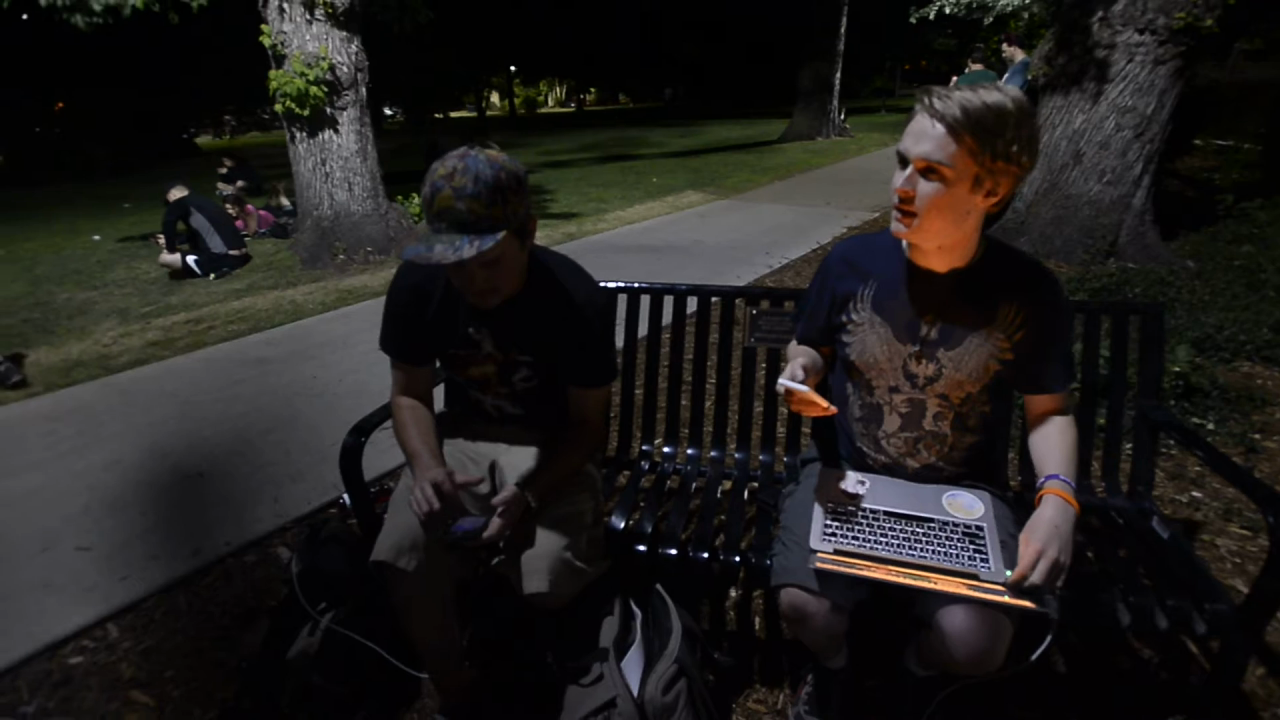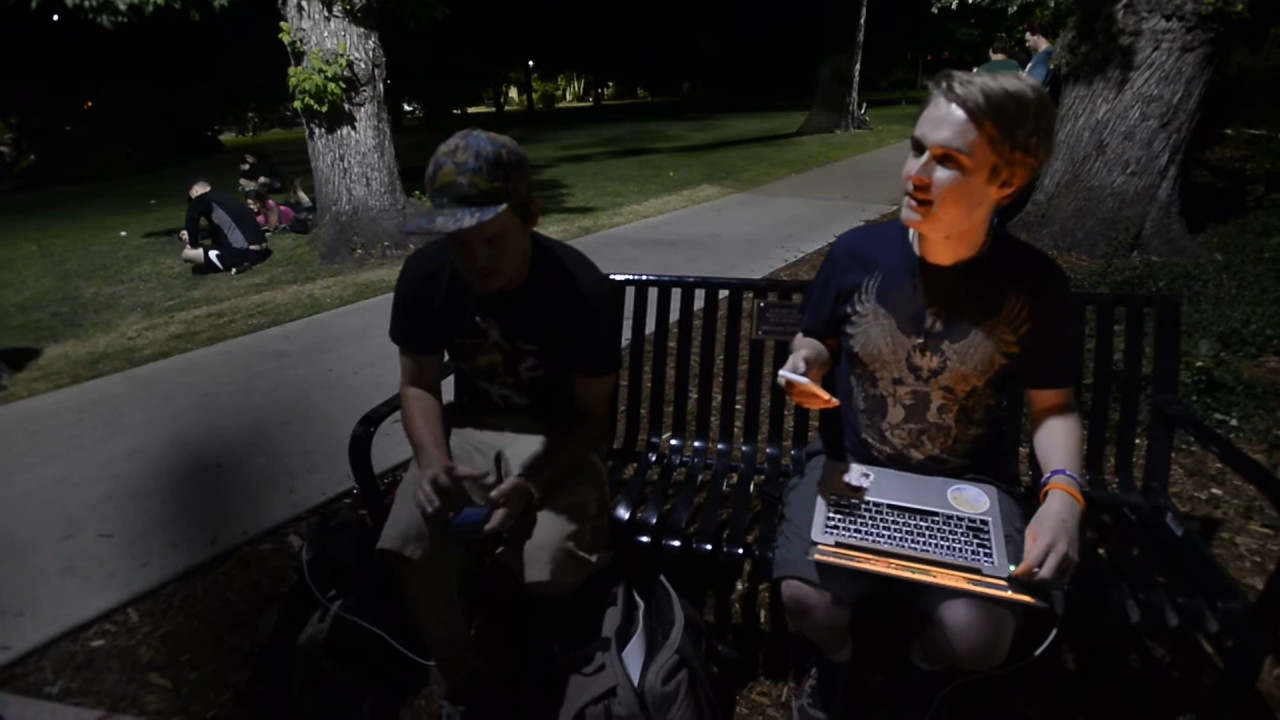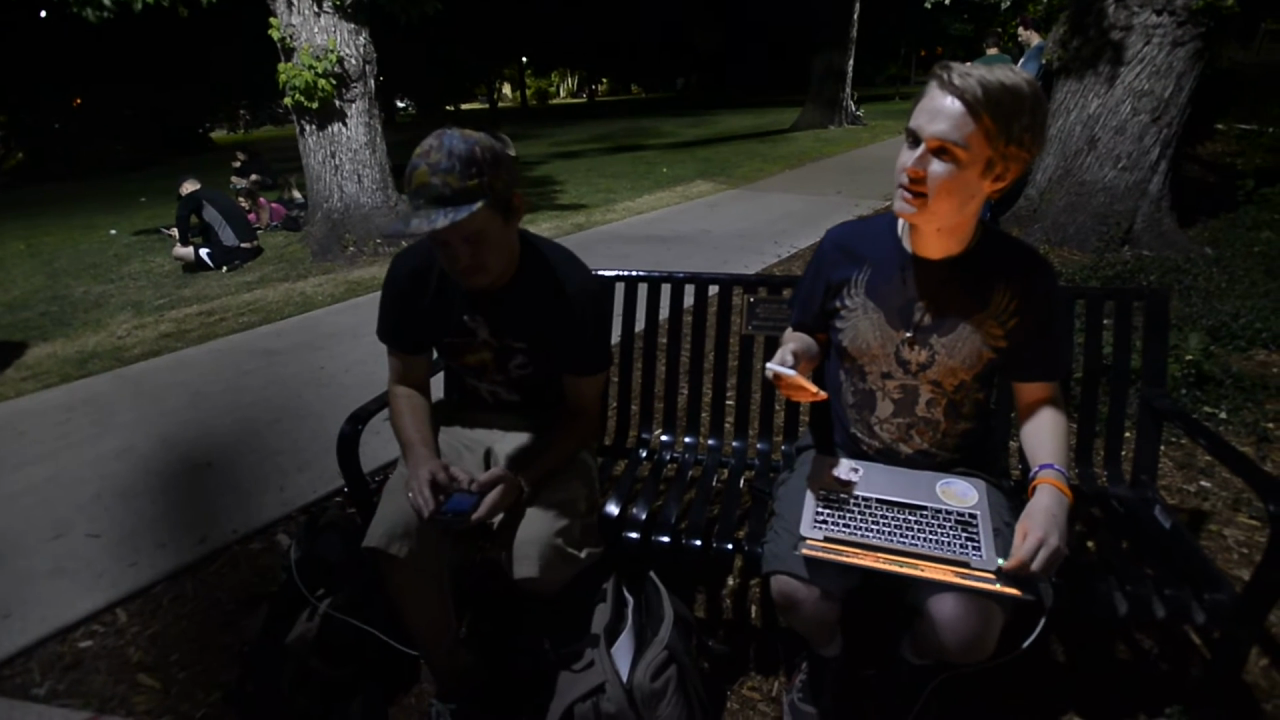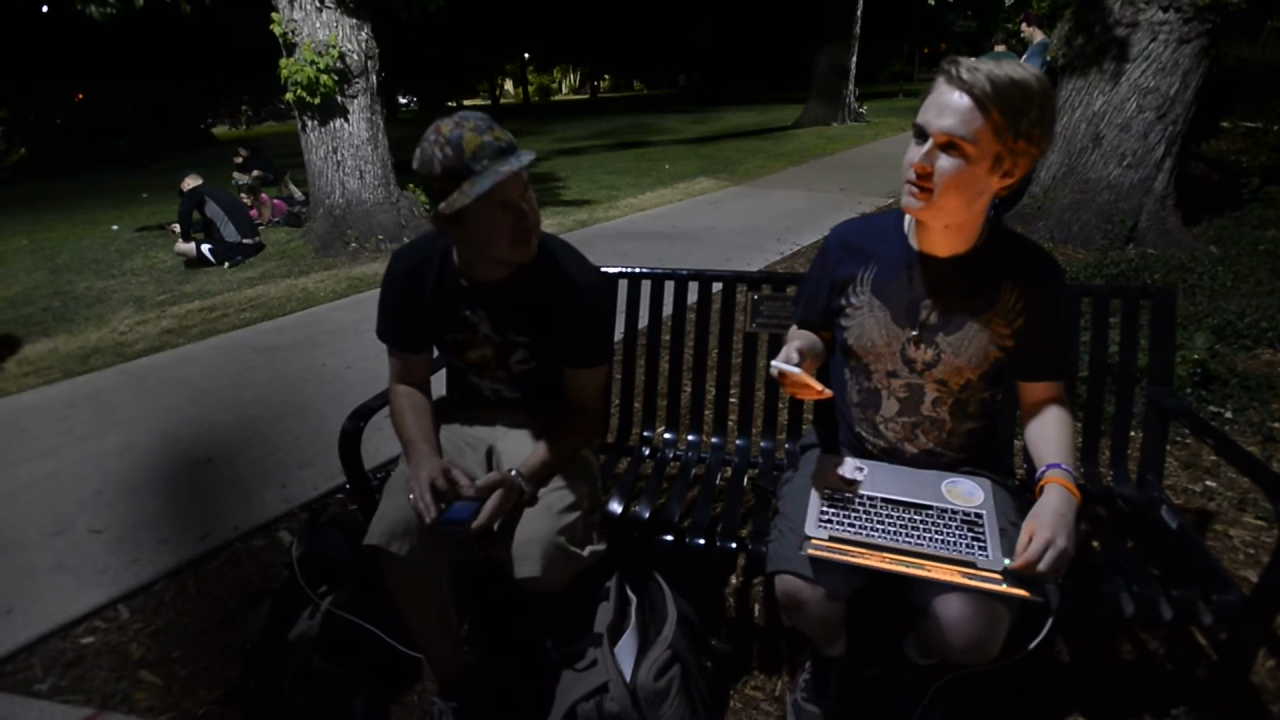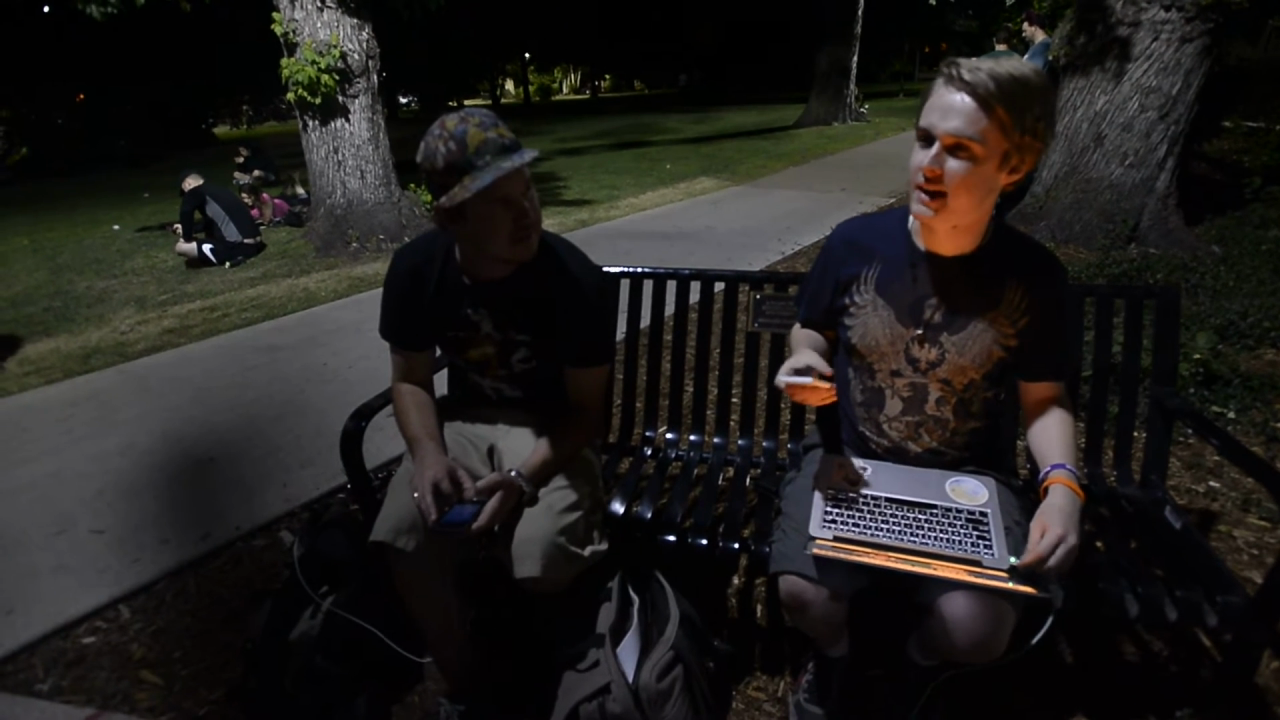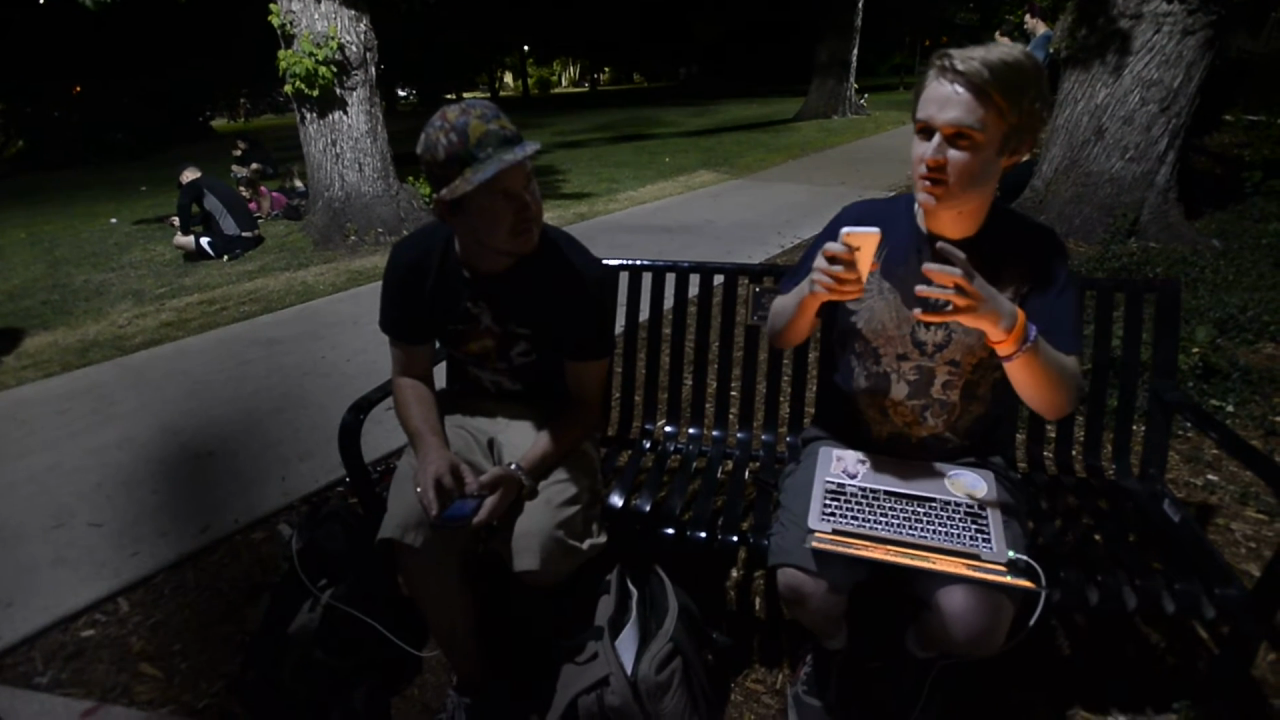
dt=0.7s
person 1, frame 1
left shoulder: (1028, 291)
right shoulder: (852, 262)
left elbow: (1048, 410)
right elbow: (812, 350)
left wrist: (1058, 498)
right wrist: (801, 371)
left hip: (962, 493)
right hip: (847, 475)
left knee: (973, 643)
right knee: (805, 608)
right ankle: (832, 666)
person 1, frame 2
left shoulder: (1034, 283)
right shoulder: (857, 253)
left elbow: (1053, 405)
right elbow: (817, 341)
left wrist: (1064, 493)
right wrist: (807, 364)
left hip: (969, 486)
right hip: (852, 468)
left knee: (977, 636)
right knee: (807, 599)
right ankle: (836, 660)
person 1, frame 3
left shoulder: (1022, 276)
right shoulder: (846, 247)
left elbow: (1037, 399)
right elbow: (807, 336)
left wrist: (1051, 485)
right wrist: (795, 358)
left hip: (957, 480)
right hip: (841, 462)
left knee: (966, 630)
right knee: (796, 594)
left ankle: (911, 667)
right ankle: (828, 654)
person 1, frame 4
left shoulder: (1029, 275)
right shoulder: (852, 244)
left elbow: (1042, 399)
right elbow: (812, 334)
left wrist: (1058, 486)
right wrist: (799, 356)
left hip: (962, 479)
right hip: (845, 460)
left knee: (969, 631)
right knee: (800, 594)
right ankle: (830, 657)
person 1, frame 5
left shoulder: (1033, 274)
right shoulder: (856, 243)
left elbow: (1043, 400)
right elbow: (811, 334)
left wrist: (1062, 485)
right wrist: (804, 360)
left hip: (966, 477)
right hip: (848, 459)
left knee: (976, 631)
right knee: (804, 596)
right ankle: (835, 656)
person 1, frame 6
left shoulder: (1035, 252)
right shoulder: (864, 224)
left elbow: (1059, 401)
right elbow: (779, 337)
left wrist: (1002, 322)
right wrist: (811, 294)
left hip: (962, 465)
right hip: (846, 447)
left knee: (975, 623)
right knee: (803, 587)
left ankle: (911, 658)
right ankle: (831, 648)
person 2, frame 1
left shoulder: (576, 299)
right shoulder: (416, 284)
left elbow: (588, 424)
right elbow: (409, 394)
left wrist: (531, 495)
right wrist: (426, 467)
left hip: (550, 445)
right hip: (464, 437)
left knee: (549, 579)
right knee: (402, 556)
person 2, frame 2
left shoulder: (581, 288)
right shoulder: (424, 274)
left elbow: (594, 415)
right elbow: (419, 385)
left wrist: (533, 485)
right wrist: (432, 460)
left hip: (558, 436)
right hip: (472, 427)
left knee: (552, 567)
right knee: (409, 545)
person 2, frame 3
left shoulder: (571, 288)
right shoulder: (412, 273)
left elbow: (585, 413)
right elbow: (407, 383)
left wrist: (523, 478)
right wrist: (421, 458)
left hip: (547, 432)
right hip: (462, 423)
left knee: (541, 565)
right knee: (395, 542)
right ankle: (453, 685)
person 2, frame 4
left shoulder: (576, 282)
right shoulder: (413, 270)
left elbow: (585, 409)
right elbow: (407, 381)
left wrist: (523, 479)
right wrist: (423, 458)
left hip: (550, 432)
right hip: (464, 422)
left knee: (542, 564)
right knee: (397, 541)
person 2, frame 5
left shoulder: (576, 280)
right shoulder: (416, 269)
left elbow: (586, 409)
right elbow: (411, 380)
left wrist: (524, 480)
right wrist: (429, 456)
left hip: (552, 430)
right hip: (466, 421)
left knee: (542, 562)
right knee: (404, 539)
person 2, frame 6
left shoulder: (576, 274)
right shoulder: (414, 261)
left elbow: (585, 401)
right elbow: (410, 373)
left wrist: (523, 472)
right wrist: (431, 450)
left hip: (551, 423)
right hip: (465, 413)
left knee: (541, 557)
right knee: (412, 536)
